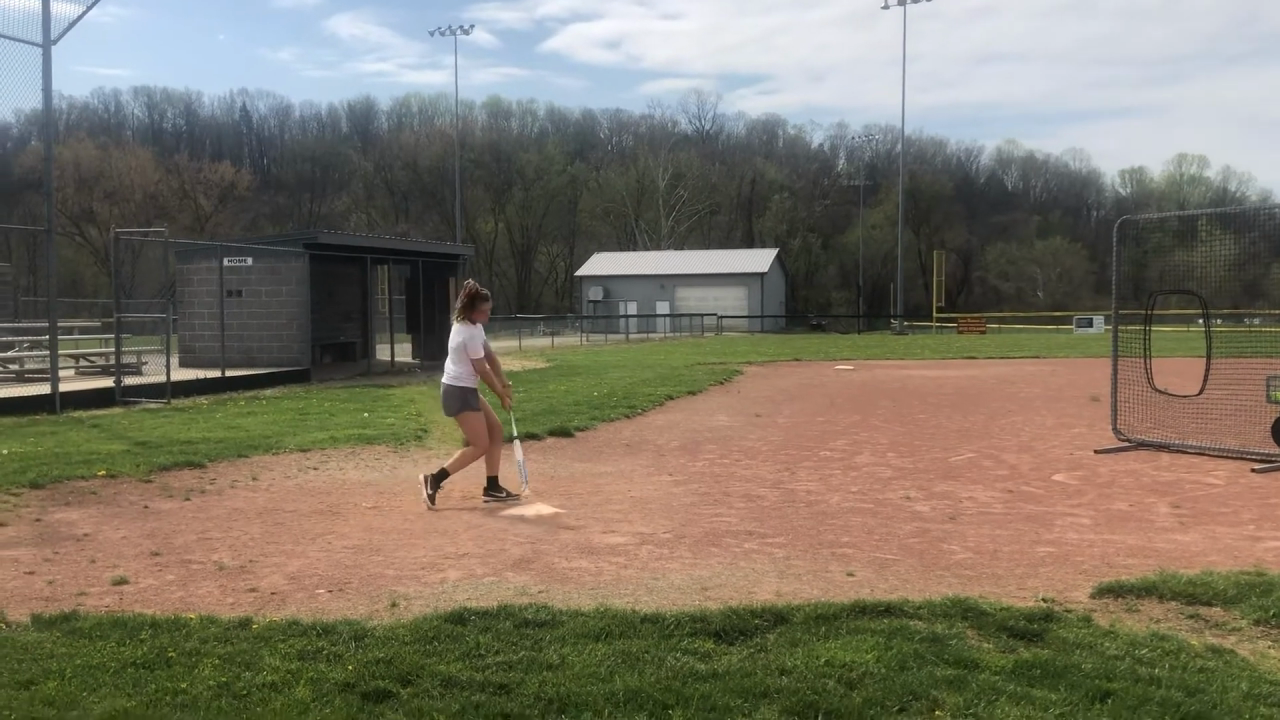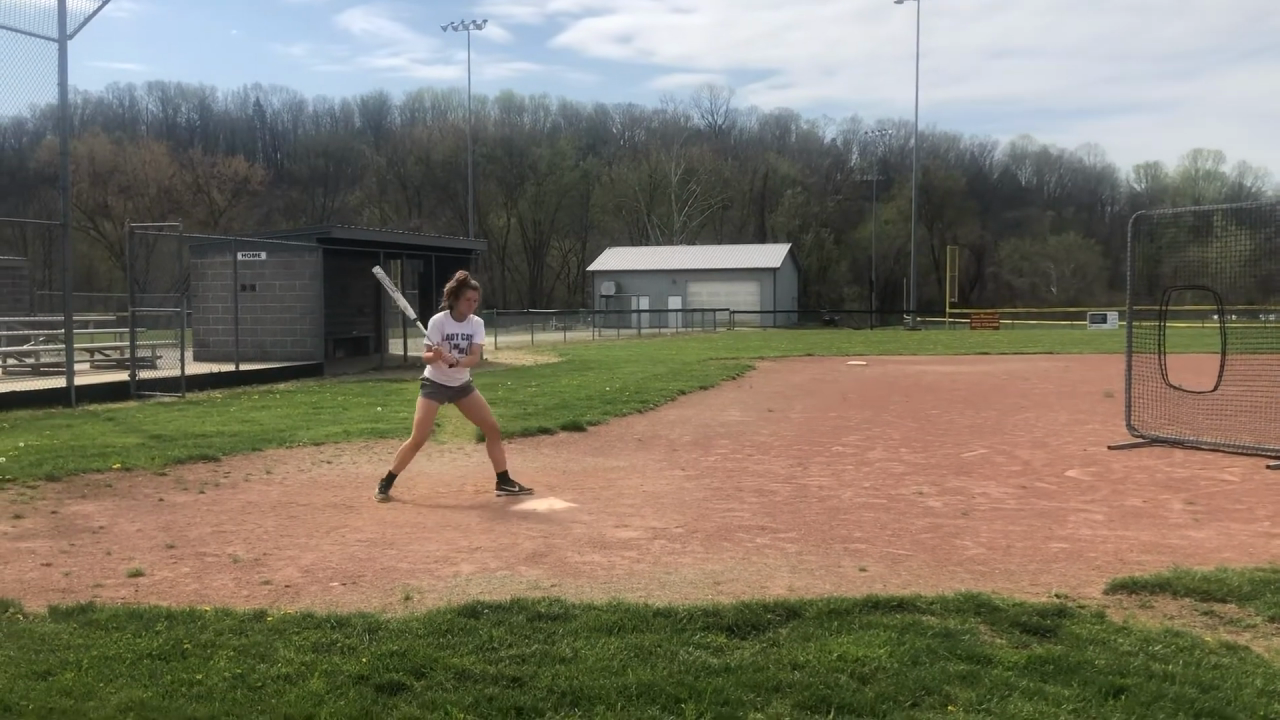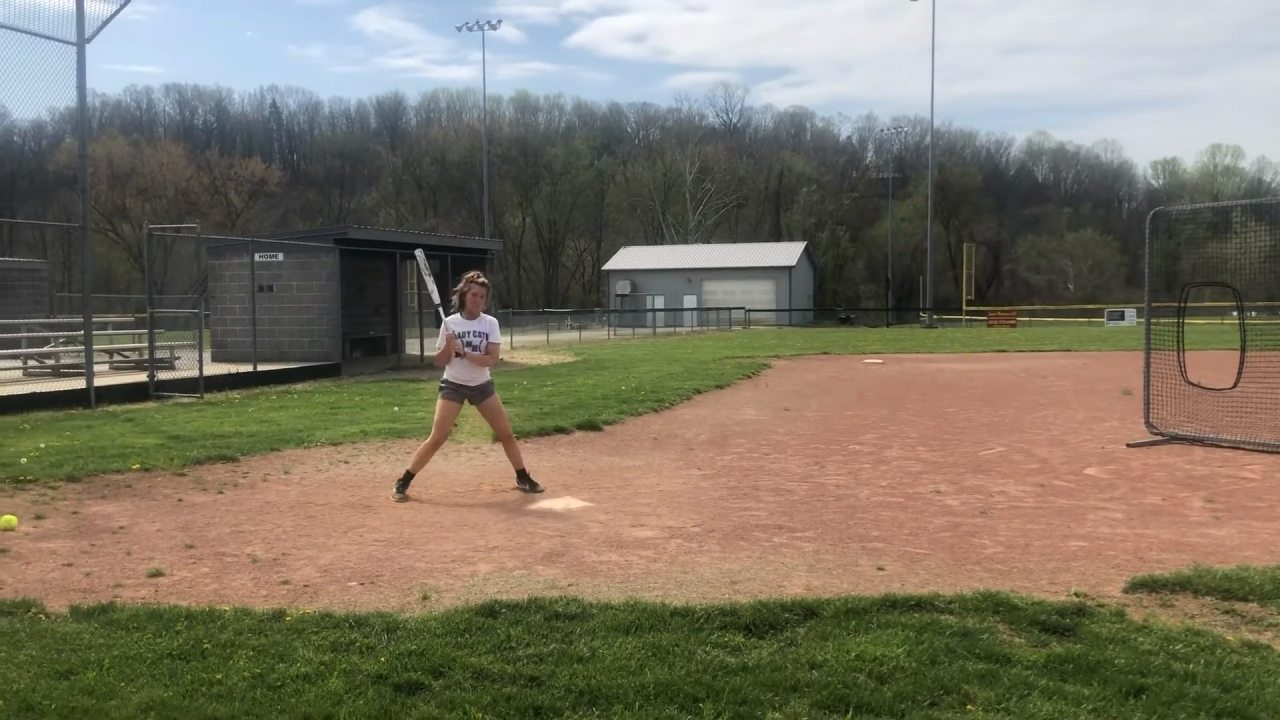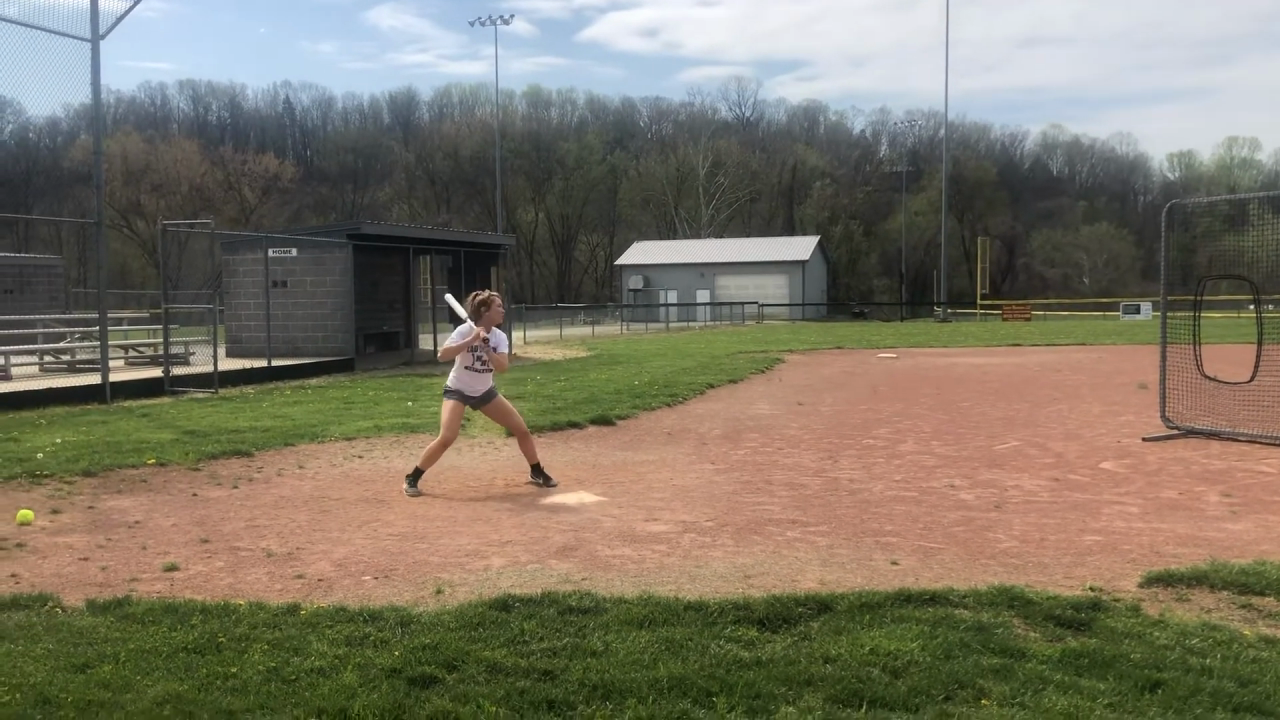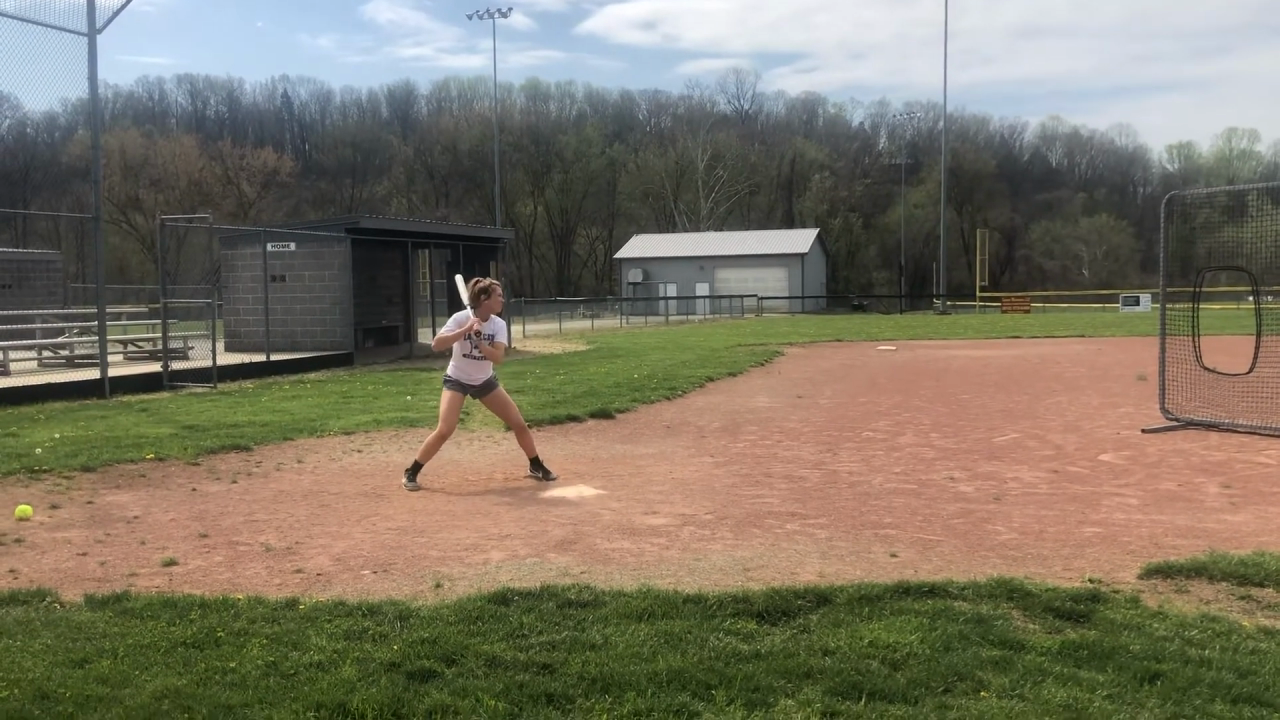
dt=0.5s
person 1, frame 1
left shoulder: (465, 324)
right shoulder: (471, 332)
left elbow: (488, 353)
right elbow: (481, 369)
left wrist: (503, 382)
right wrist: (501, 394)
left hip: (465, 389)
right hip: (459, 392)
left knee: (496, 431)
right knee: (480, 446)
left ankle: (492, 487)
right ankle: (434, 480)
person 1, frame 2
left shoulder: (477, 323)
right shoulder: (437, 321)
left elbow: (475, 358)
right elbow: (426, 356)
left wrist: (453, 362)
right wrist: (435, 356)
left hip: (462, 385)
right hip: (433, 384)
left knee: (493, 429)
right knee: (418, 439)
left ankle: (504, 482)
right ankle: (386, 483)
person 1, frame 3
left shoulder: (491, 323)
right shoulder: (451, 322)
left elbow: (492, 359)
right elbow: (440, 361)
left wrist: (464, 353)
right wrist: (448, 348)
left hip: (482, 386)
right hip: (453, 386)
left knee: (507, 434)
right knee: (437, 439)
left ankle: (523, 478)
right ankle: (403, 482)
person 1, frame 4
left shoulder: (500, 337)
right shoulder: (465, 330)
left elbow: (503, 367)
right elbow: (442, 355)
left wrist: (486, 348)
right wrist: (472, 340)
left hip: (485, 392)
right hip: (457, 391)
left knee: (522, 430)
right knee: (446, 438)
left ankle: (537, 472)
right ankle: (412, 478)
person 1, frame 5
left shoulder: (499, 324)
right shoulder: (461, 318)
left elbow: (498, 357)
right elbow: (436, 344)
left wrist: (479, 340)
right wrist: (466, 330)
left hip: (485, 381)
right hip: (457, 380)
left knee: (519, 424)
right knee: (444, 430)
left ankle: (536, 466)
right ankle: (411, 472)
